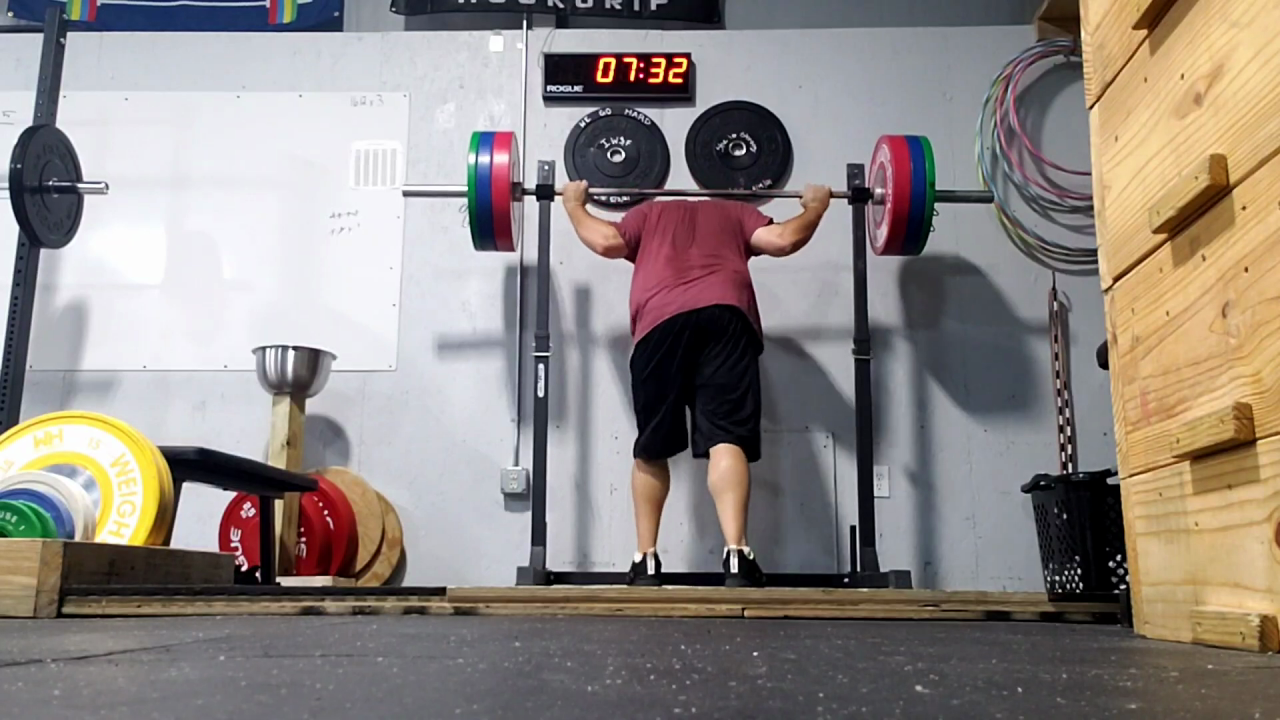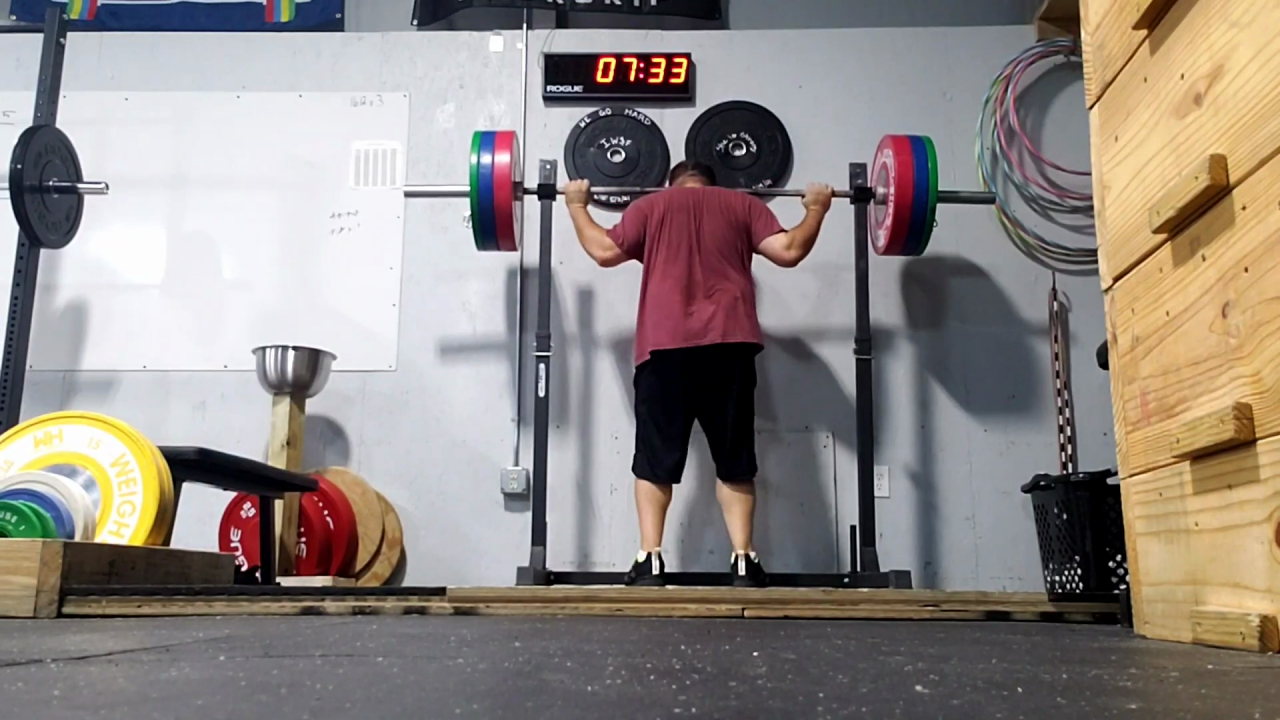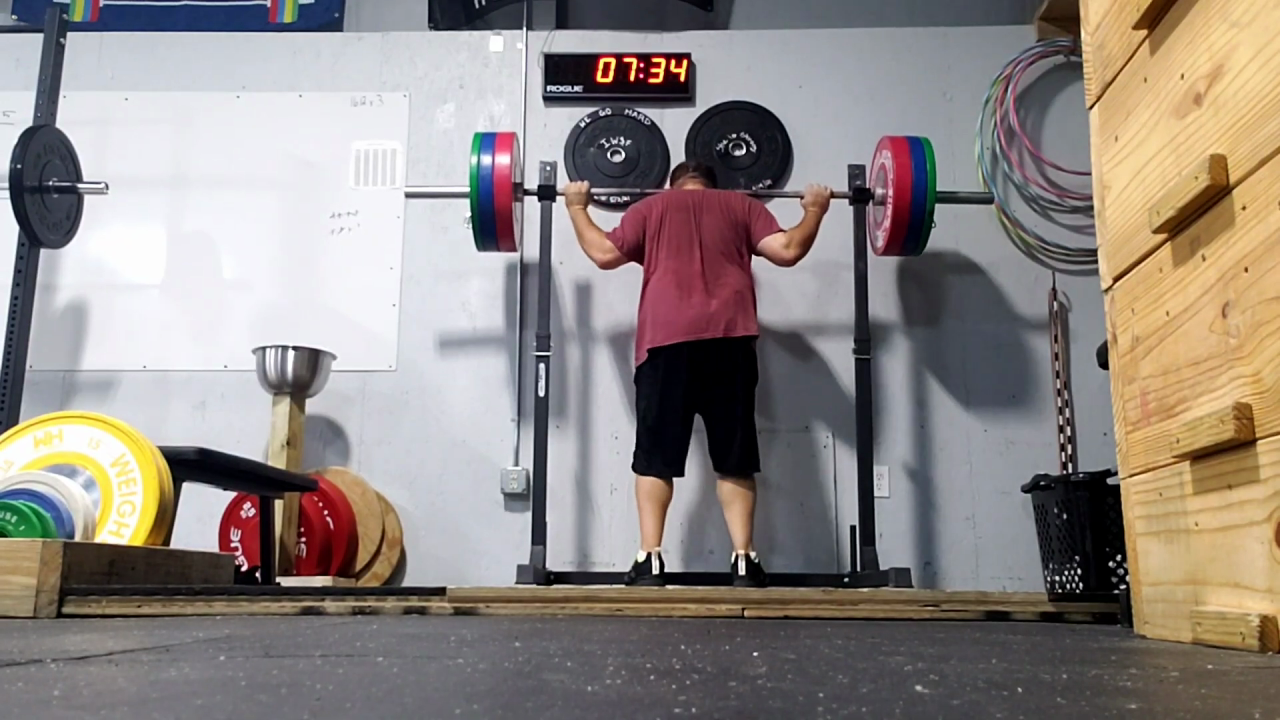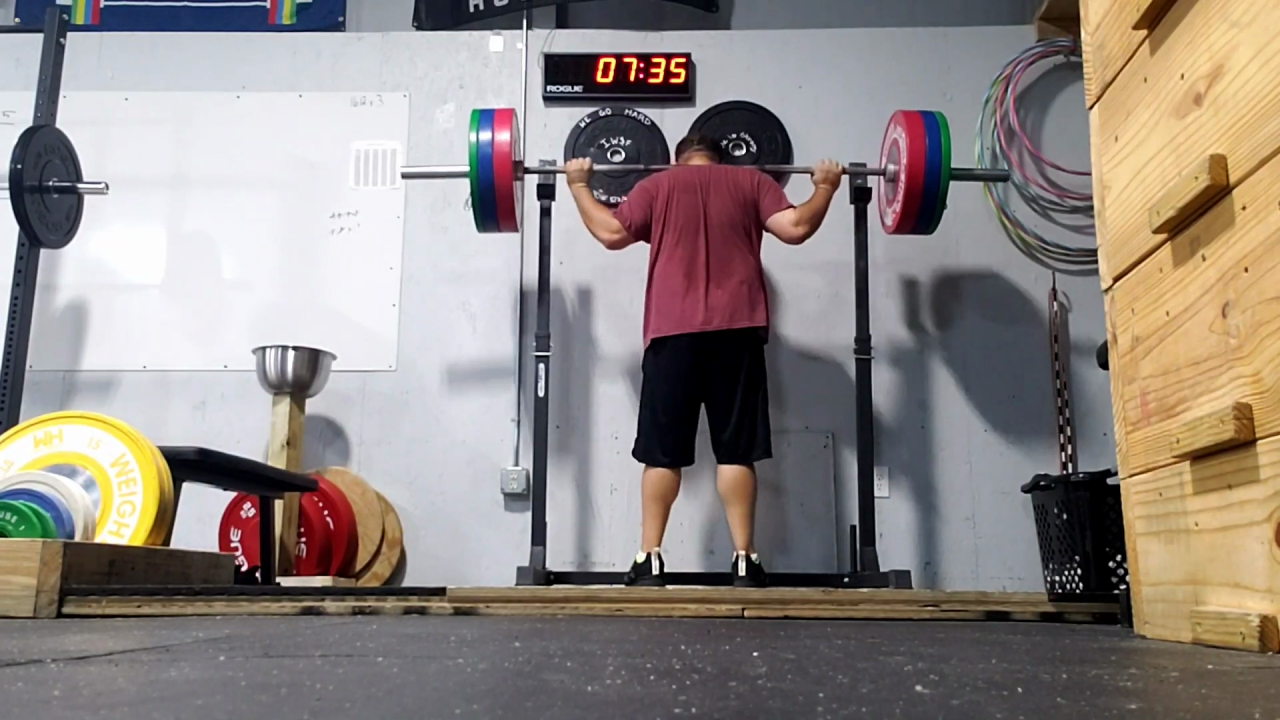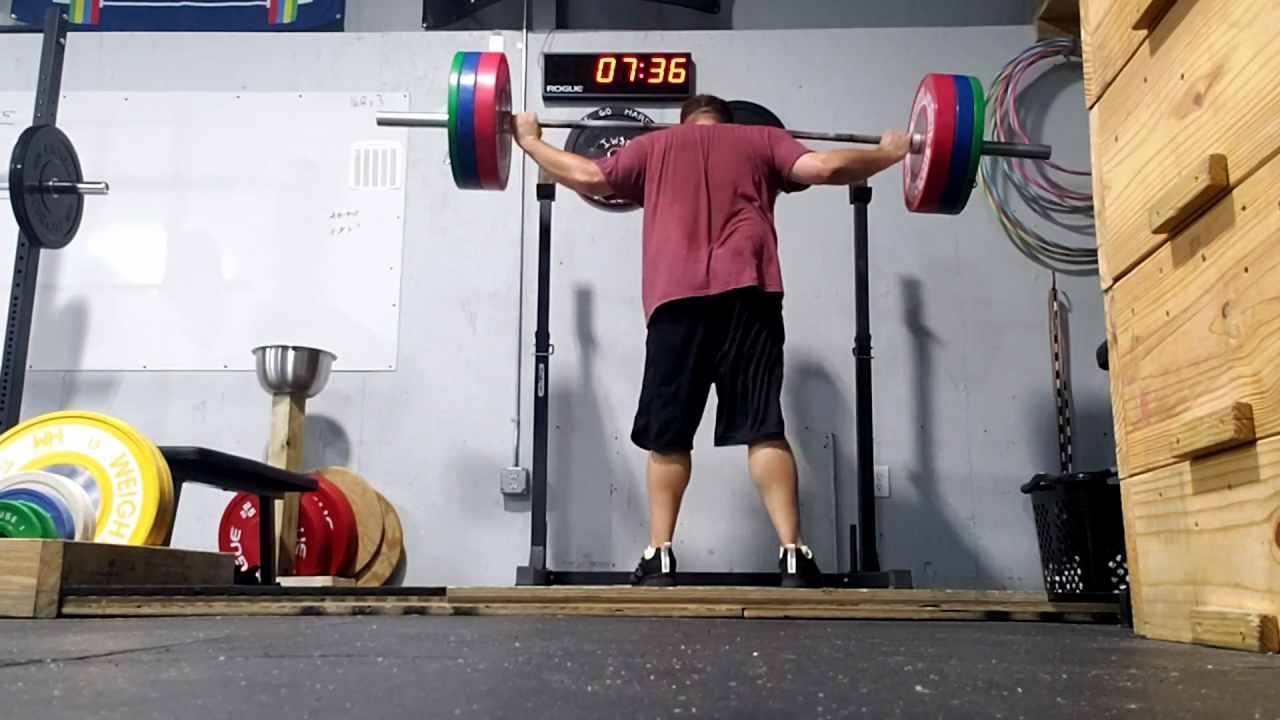
dt=1s
person 1, frame 1
left shoulder: (649, 213)
right shoulder: (736, 212)
left elbow: (605, 241)
right elbow: (783, 240)
left wrist: (573, 204)
right wrist: (815, 207)
left hip: (661, 321)
right hip: (726, 317)
left knee: (652, 447)
right knee: (727, 439)
left ankle: (647, 561)
right ankle: (736, 557)
person 1, frame 2
left shoulder: (650, 206)
right shoulder: (743, 205)
left elbow: (605, 251)
right elbow: (789, 251)
left wrist: (576, 205)
right wrist: (816, 209)
left hip: (665, 347)
right hip: (728, 345)
left knee: (654, 460)
right knee: (735, 462)
left ankle: (649, 561)
right ankle: (743, 562)
person 1, frame 3
left shoulder: (650, 208)
right shoulder: (742, 206)
left elbow: (604, 253)
right elbow: (788, 251)
left wrist: (577, 207)
right wrist: (815, 210)
left hip: (666, 340)
right hip: (729, 339)
left knee: (654, 458)
right knee: (734, 460)
left ankle: (649, 559)
right ankle: (744, 560)
person 1, frame 4
left shoulder: (656, 185)
right shoulder: (752, 182)
left elbow: (611, 233)
right elbow: (796, 228)
left wrist: (579, 185)
right wrist: (826, 186)
left hip: (673, 332)
right hip: (736, 330)
left knee: (662, 453)
right knee: (737, 451)
left ankle: (650, 560)
right ankle: (745, 561)
person 1, frame 5
left shoulder: (655, 146)
right shoulder: (763, 140)
left elbow: (587, 177)
right elbow: (824, 168)
left wrist: (529, 140)
right wrist: (890, 154)
left hip: (677, 299)
right hip: (747, 295)
left knee: (668, 435)
right knee: (763, 428)
left ankle: (659, 556)
right ankle: (794, 555)
